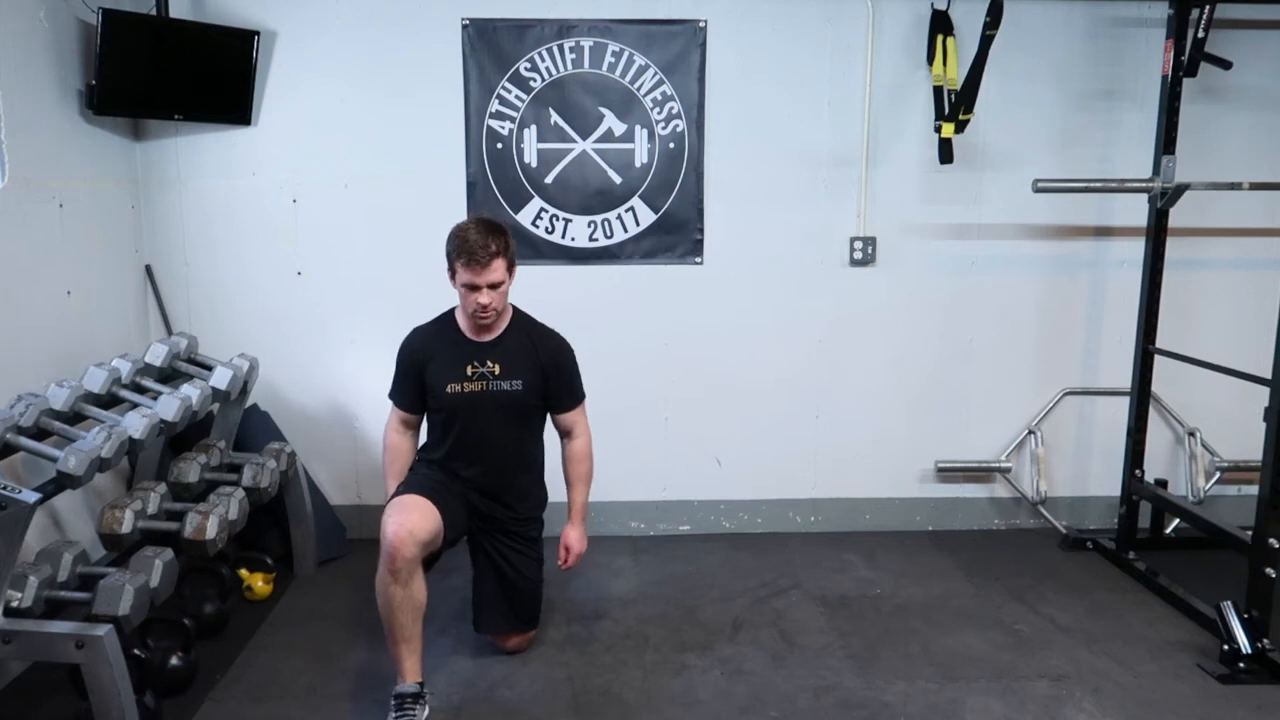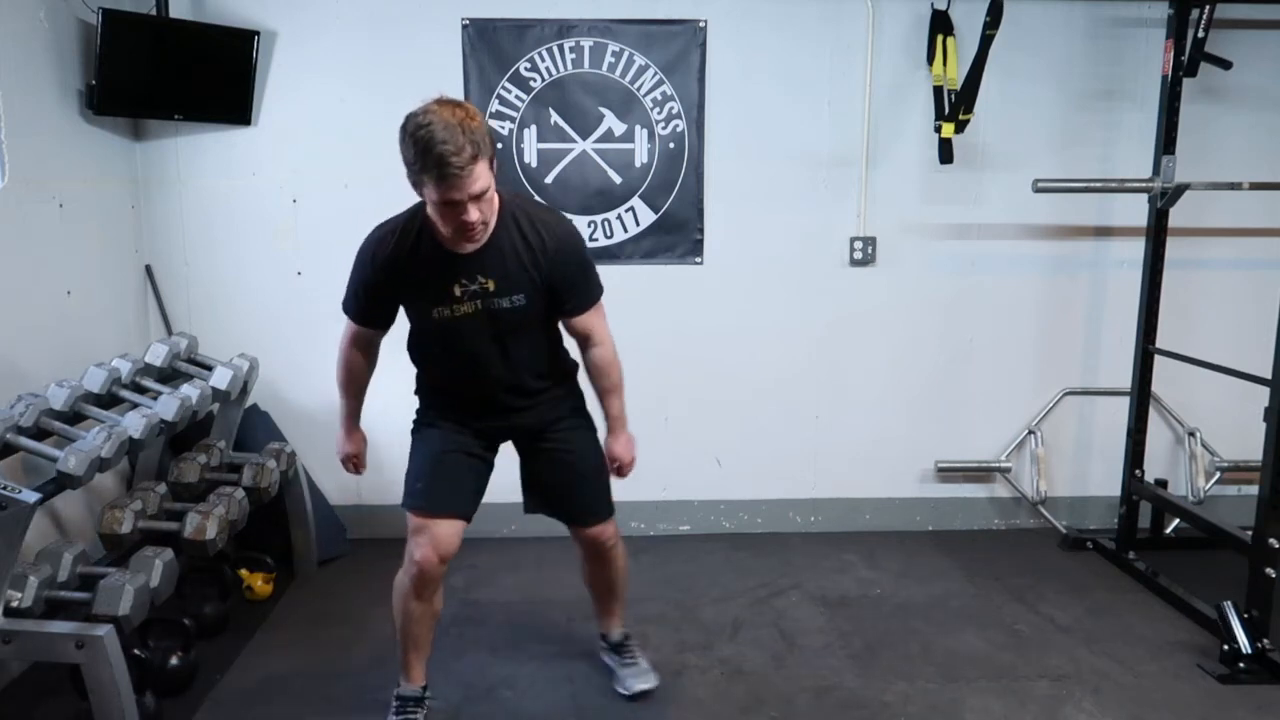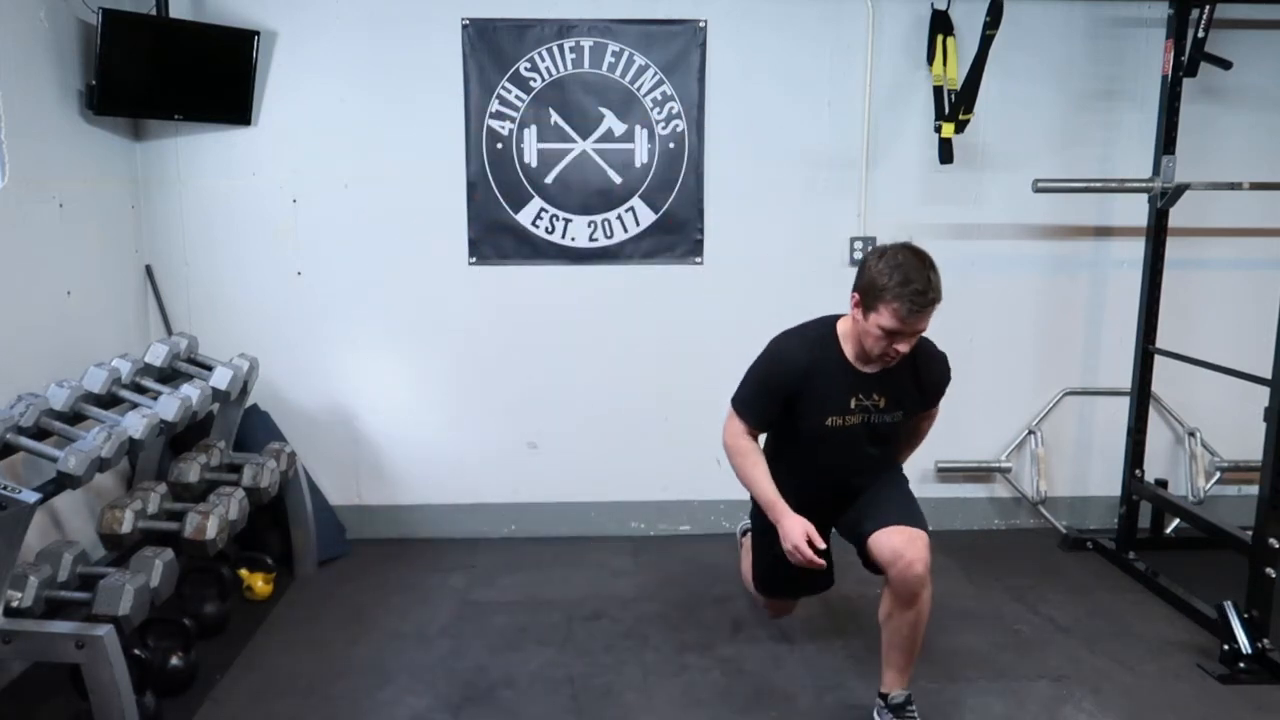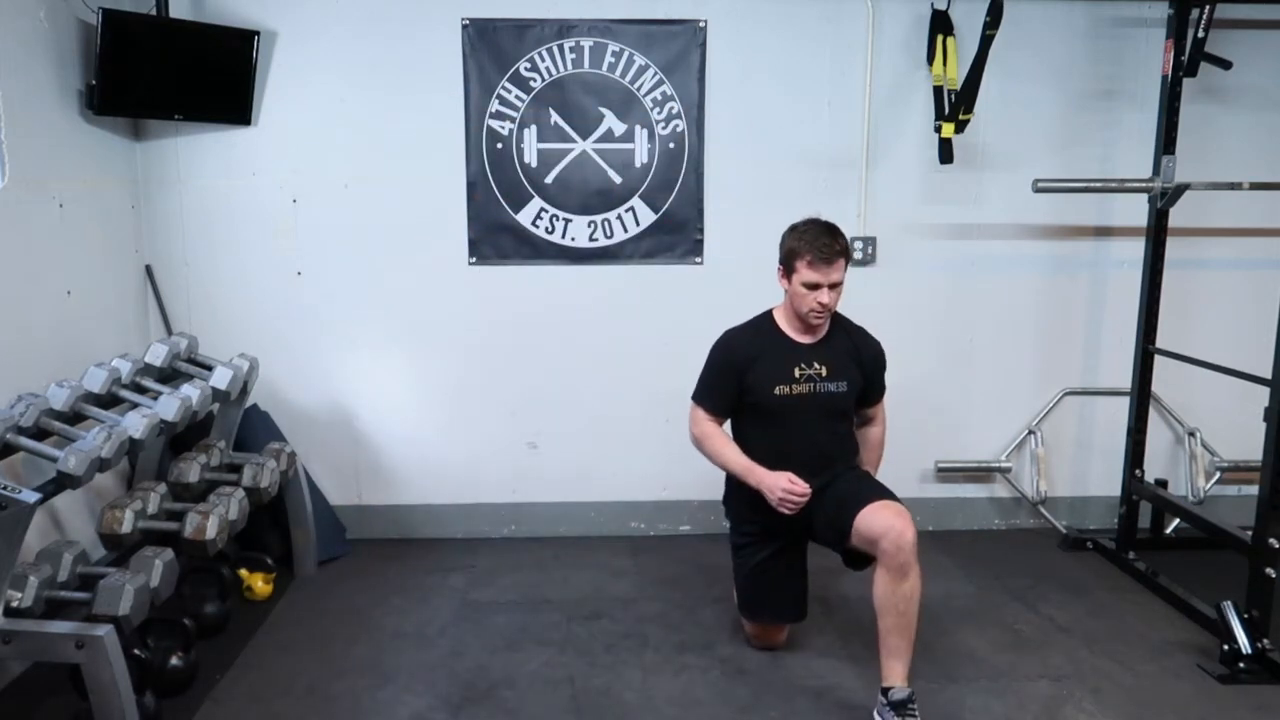
dt=1s
person 1, frame 1
left shoulder: (547, 348)
right shoulder: (422, 345)
left elbow: (575, 434)
right elbow: (402, 428)
left wrist: (576, 520)
right wrist: (394, 507)
left hip: (515, 503)
right hip: (441, 480)
left knee: (514, 640)
right knee: (398, 540)
left ankle: (487, 571)
person 1, frame 2
left shoulder: (547, 235)
right shoulder: (385, 253)
left elbow: (594, 336)
right elbow: (360, 342)
left wrist: (618, 428)
right wrist: (350, 424)
left hip: (546, 400)
right hip: (449, 411)
left knee: (600, 535)
right knee: (429, 557)
left ankle: (614, 637)
person 1, frame 3
left shoulder: (928, 365)
right shoulder: (793, 356)
right elbow: (737, 435)
right wrist: (781, 518)
left hip: (872, 485)
right hip: (791, 494)
left knee: (911, 562)
right knee: (775, 600)
right ankle: (754, 535)
person 1, frame 4
left shoulder: (861, 347)
right shoulder: (739, 346)
right elbow: (702, 426)
left wrist: (861, 495)
right wrist: (763, 479)
left hip: (835, 482)
right hip: (763, 498)
left knee: (898, 534)
right knee: (765, 636)
right ankle: (753, 572)
